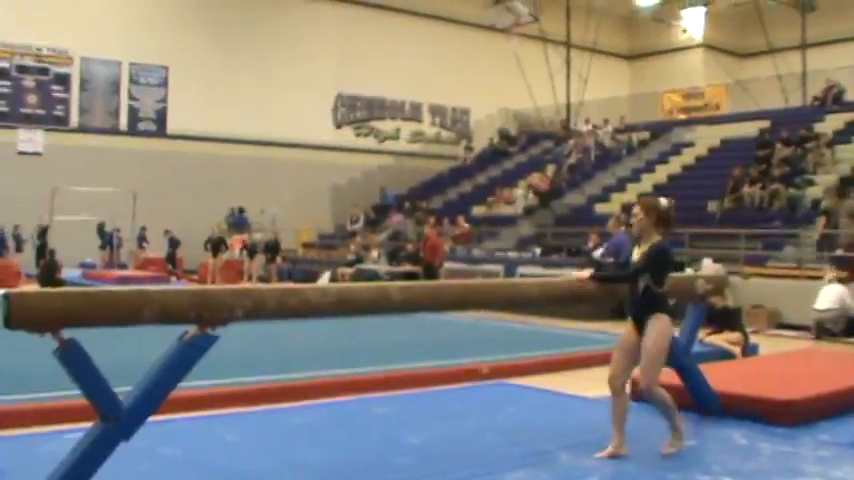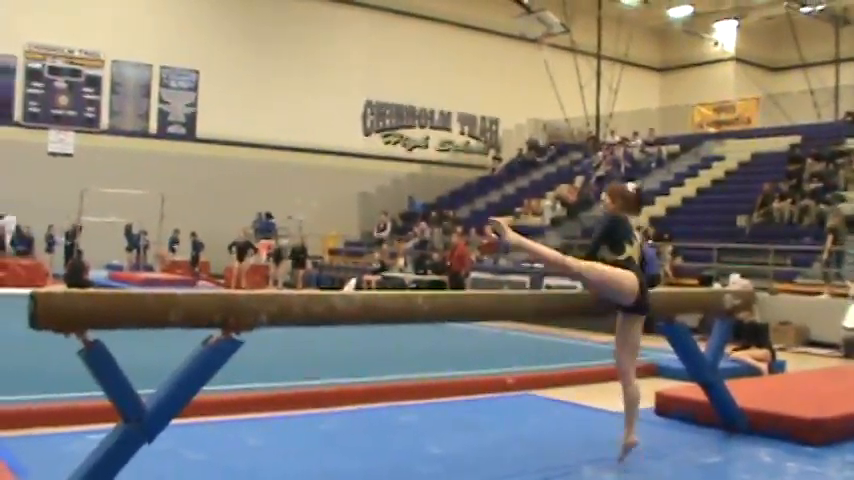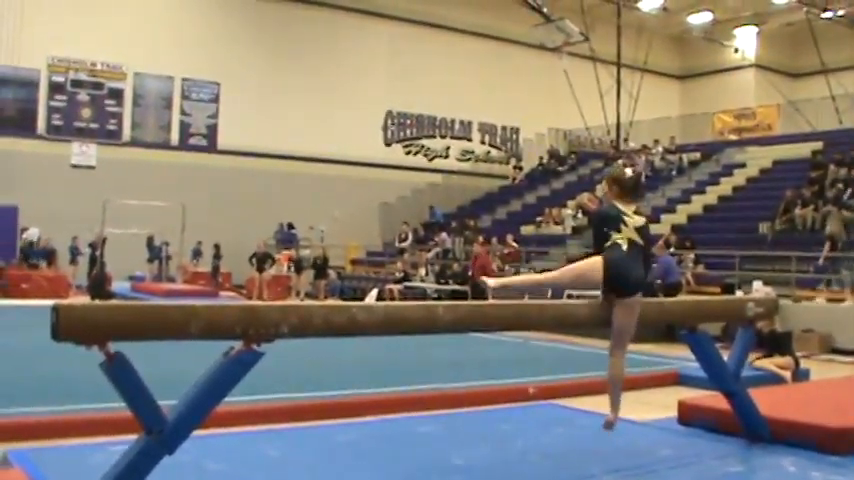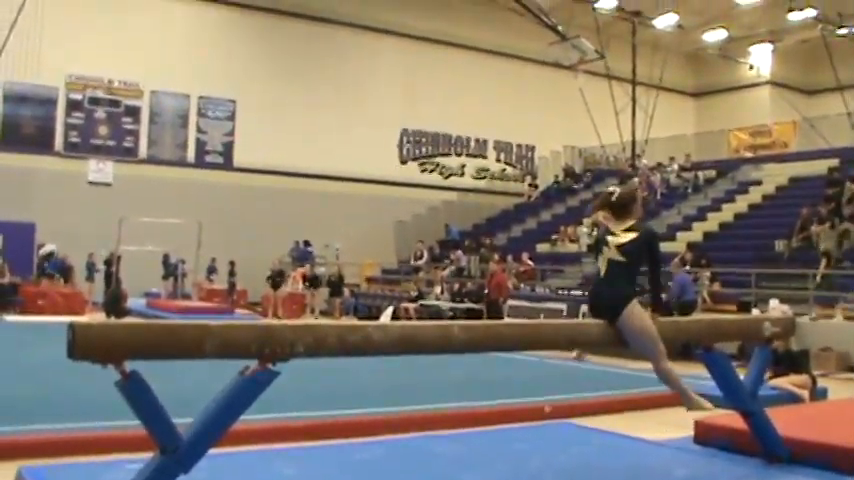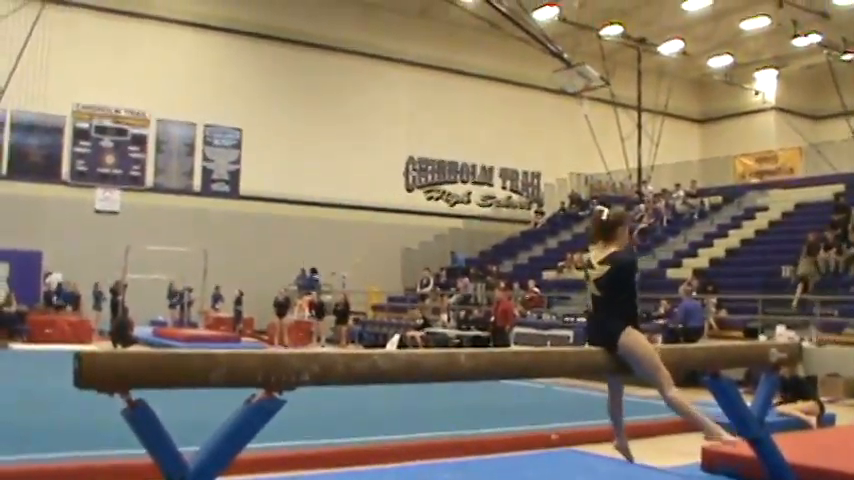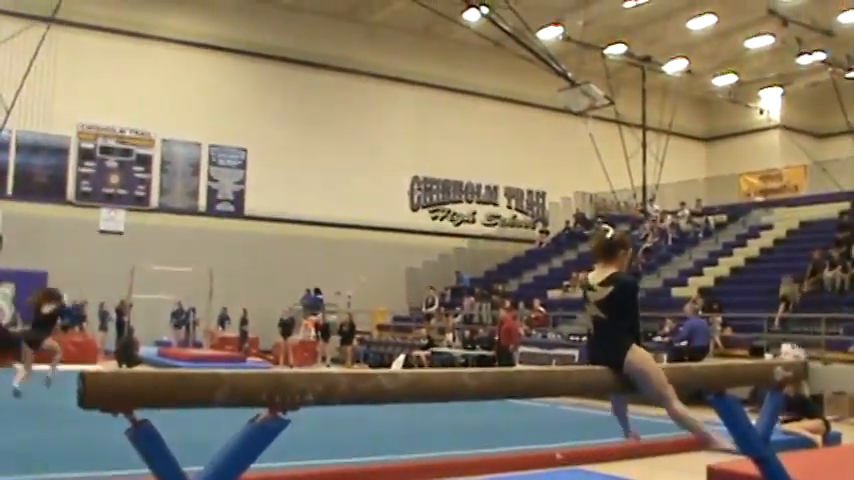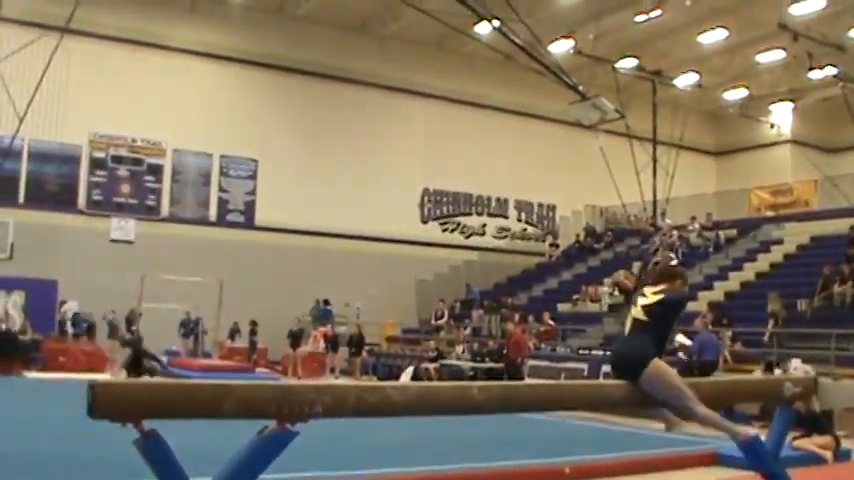
dt=0.4s
person 1, frame 1
left shoulder: (660, 249)
right shoulder: (638, 245)
left elbow: (629, 277)
right elbow: (628, 275)
left wrist: (592, 275)
right wrist: (592, 273)
left hip: (656, 318)
right hip: (636, 318)
left knee: (648, 385)
right knee: (615, 380)
left ankle: (677, 431)
right ankle: (618, 443)
person 1, frame 2
left shoulder: (615, 219)
right shoulder: (630, 231)
left elbow: (594, 247)
left wrist: (582, 267)
left hip: (627, 285)
right hip: (635, 298)
left knee: (567, 263)
right knee: (627, 370)
left ankle: (513, 238)
right ankle: (629, 433)
person 1, frame 3
left shoulder: (603, 212)
right shoulder: (643, 220)
right elbow: (646, 261)
left hip: (610, 266)
right hip: (634, 281)
left knee: (546, 278)
right knee: (618, 351)
left ankle: (499, 283)
right ankle: (614, 411)
person 1, frame 4
left shoulder: (603, 233)
right shoulder: (649, 236)
right elbow: (655, 275)
right wrist: (656, 307)
left hip: (597, 298)
right hip: (621, 301)
right knee: (659, 358)
right ankle: (690, 399)
person 1, frame 5
left shoulder: (591, 259)
right shoulder: (626, 260)
right elbow: (630, 301)
right wrist: (636, 333)
left hip: (595, 331)
right hip: (618, 330)
left knee: (614, 387)
right knee: (666, 384)
left ankle: (620, 438)
right ankle: (709, 427)
person 1, frame 6
left shoulder: (588, 281)
right shoulder: (626, 283)
right elbow: (632, 322)
right wrist: (639, 350)
left hip: (596, 352)
right hip: (620, 350)
left knee: (618, 394)
right knee: (669, 398)
left ankle: (628, 432)
right ankle: (711, 439)
person 1, frame 7
left shoulder: (641, 294)
right shoulder: (676, 297)
right elbow: (662, 337)
left hip: (621, 356)
right hip: (640, 359)
right knee: (692, 405)
